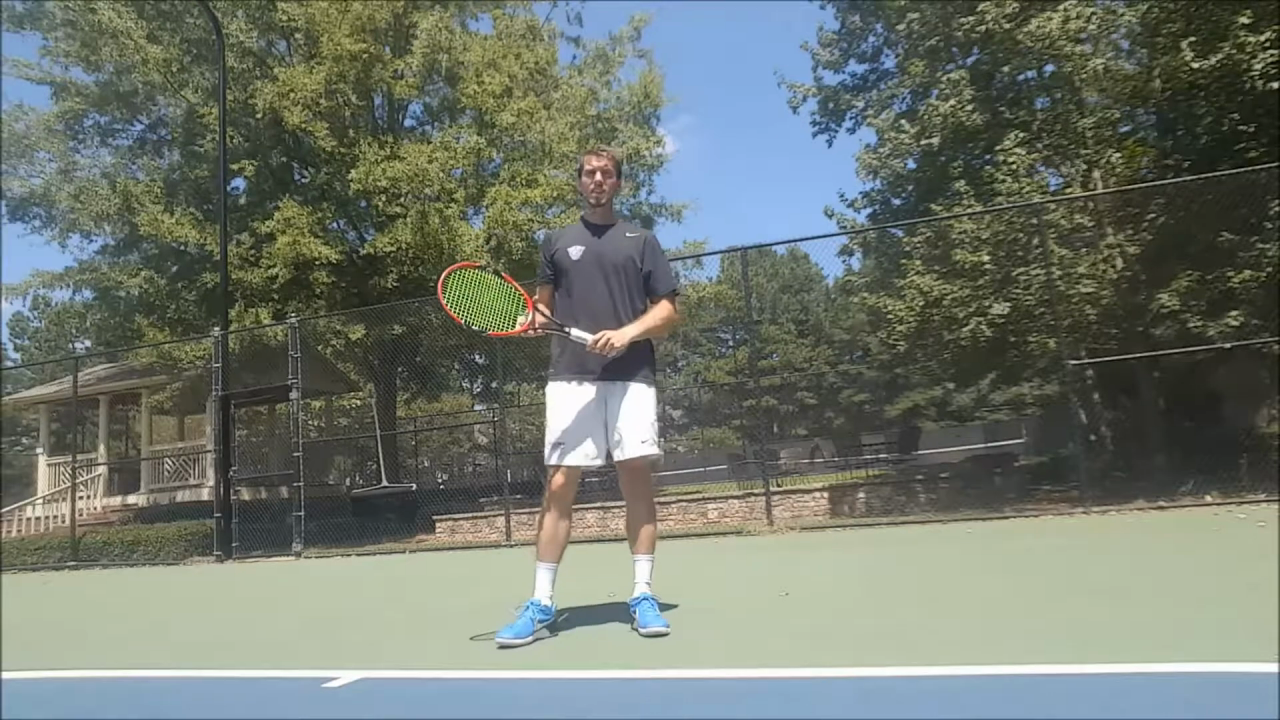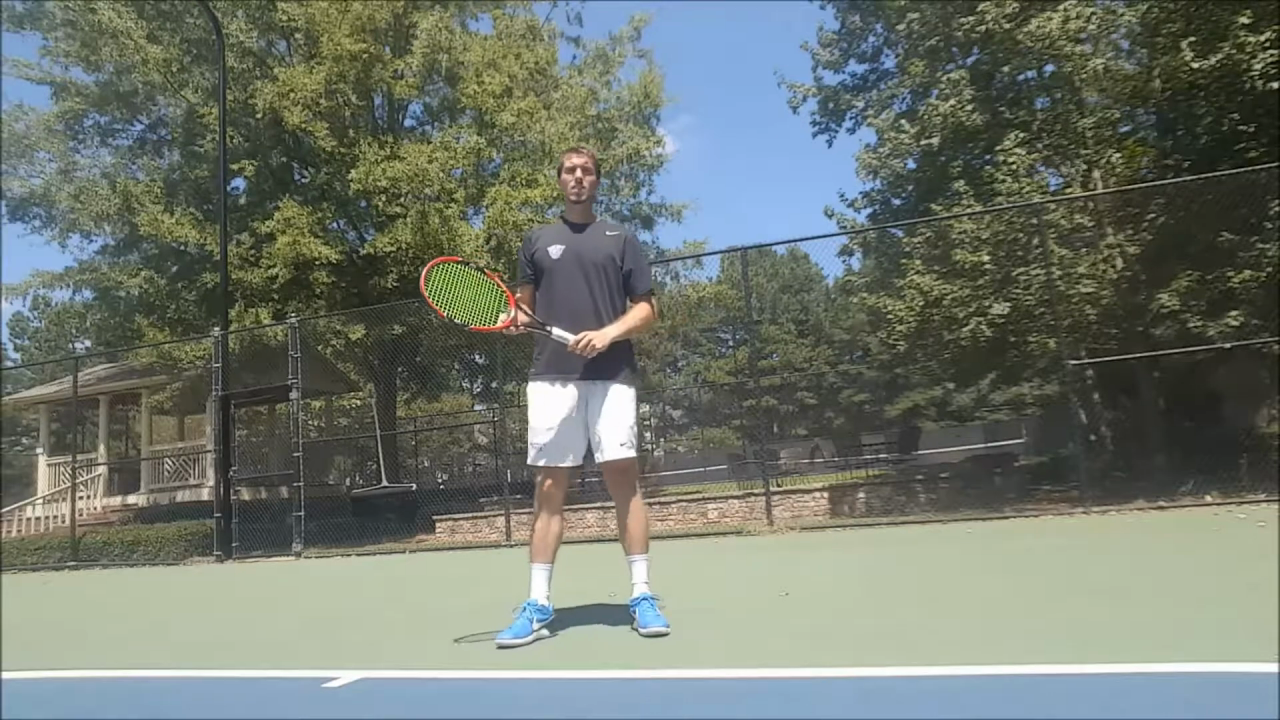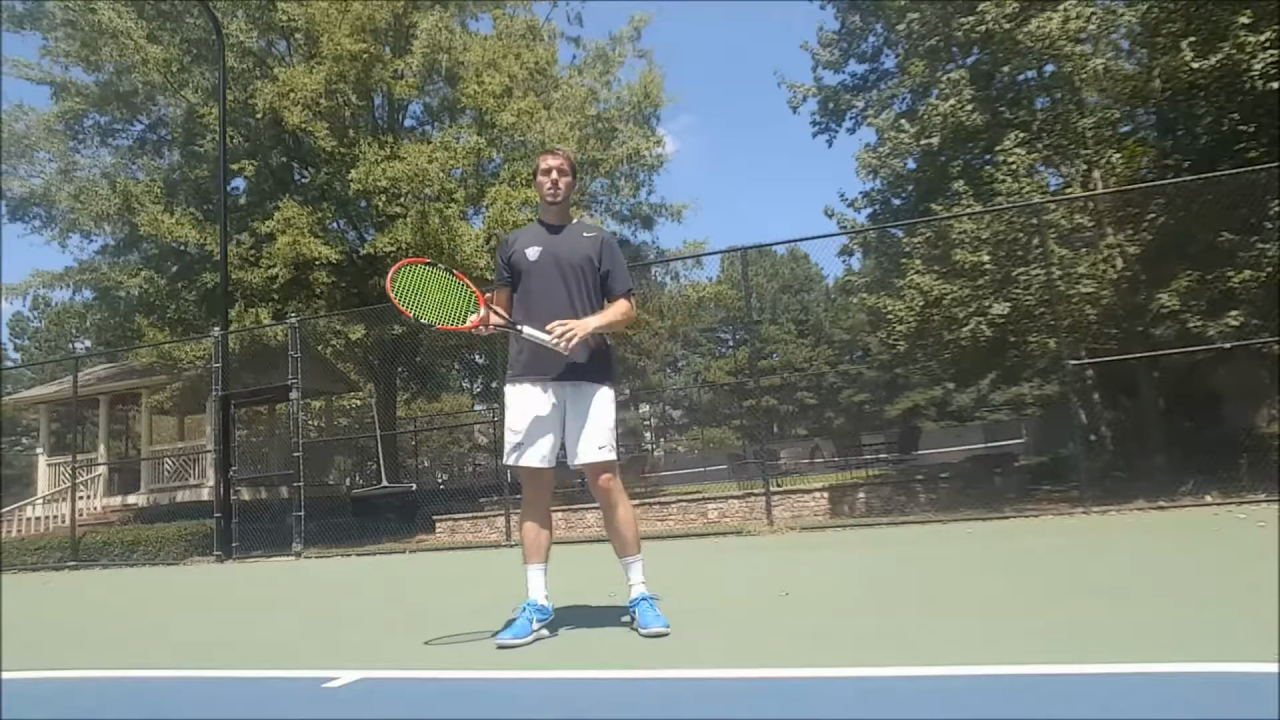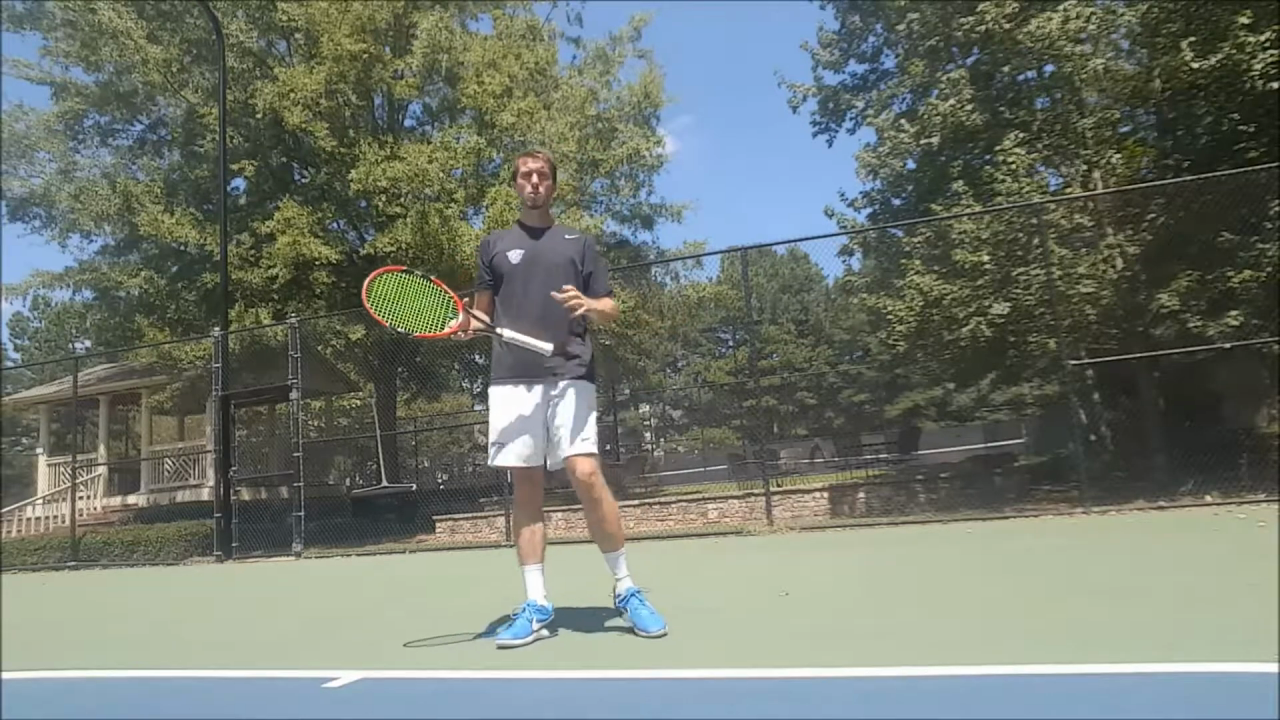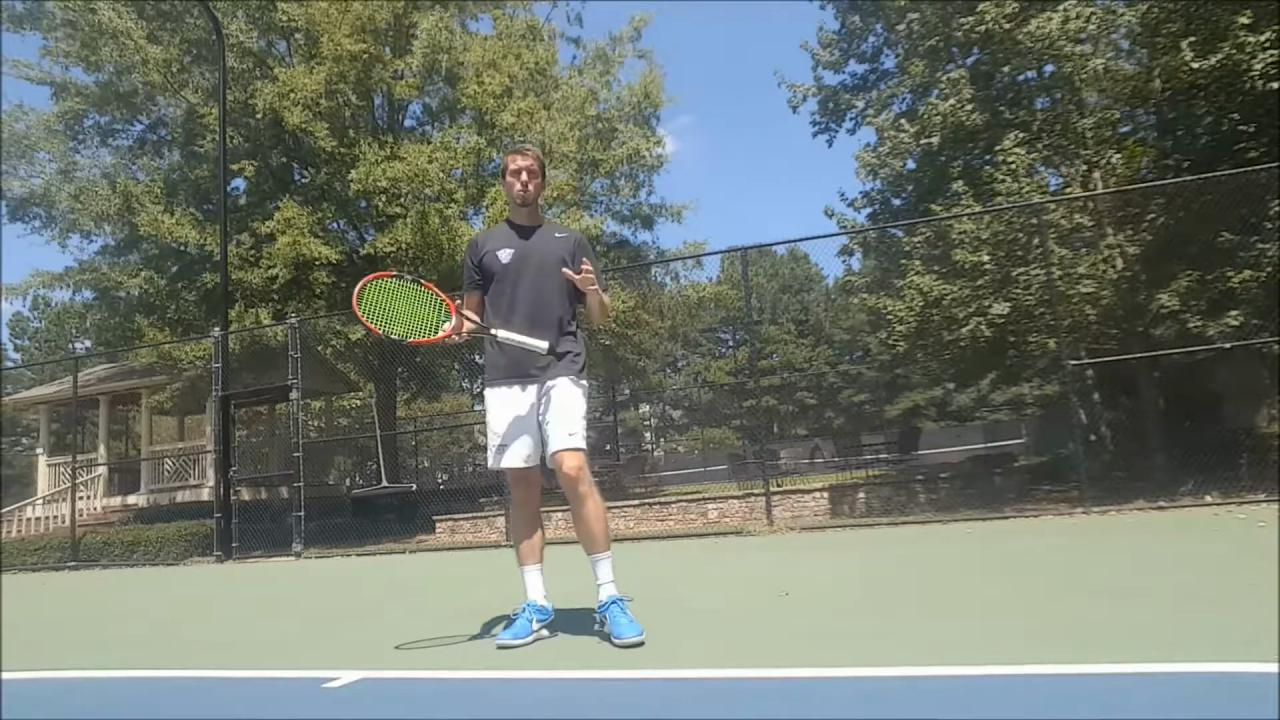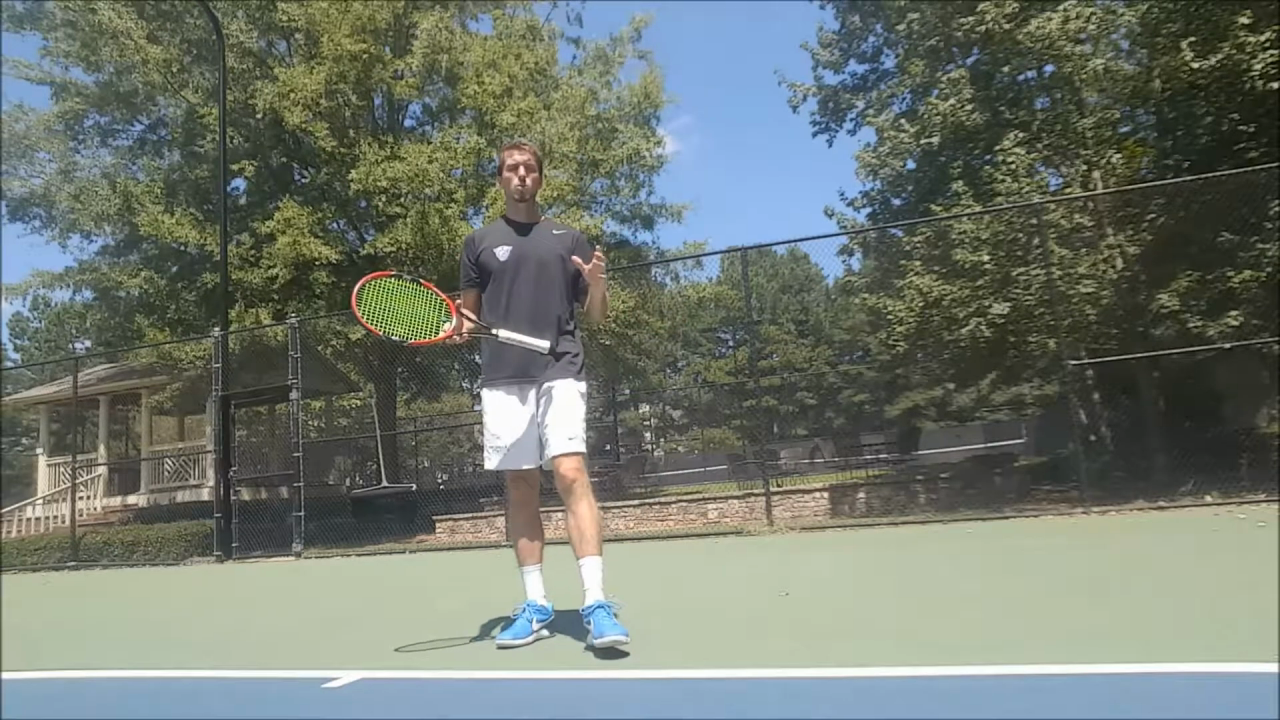
dt=0.2s
person 1, frame 1
left shoulder: (641, 241)
right shoulder: (556, 242)
left elbow: (667, 309)
right elbow: (544, 303)
left wrist: (626, 333)
right wrist: (533, 320)
left hip: (630, 376)
right hip: (570, 378)
left knee: (636, 479)
right knee: (559, 486)
left ankle: (643, 596)
right ankle: (540, 604)
person 1, frame 2
left shoulder: (622, 240)
right shoulder: (537, 240)
left elbow: (646, 310)
right elbow: (525, 303)
left wrist: (606, 335)
right wrist: (513, 318)
left hip: (611, 376)
right hip: (552, 378)
left knee: (623, 479)
right knee: (549, 486)
left ankle: (642, 595)
right ankle: (538, 605)
person 1, frame 3
left shoulder: (600, 241)
right shoulder: (514, 243)
left elbow: (625, 310)
right elbow: (502, 306)
left wrist: (589, 322)
right wrist: (488, 319)
left hip: (588, 377)
right hip: (528, 379)
left knee: (605, 481)
right knee: (535, 486)
left ankle: (640, 594)
right ankle: (537, 605)
person 1, frame 4
left shoulder: (580, 243)
right shoulder: (494, 245)
left elbow: (610, 313)
right elbow: (482, 311)
left wrist: (590, 306)
right wrist: (469, 323)
left hip: (570, 376)
right hip: (511, 379)
left knee: (586, 475)
right knee: (525, 485)
left ankle: (626, 590)
right ankle: (536, 605)
person 1, frame 5
left shoulder: (571, 241)
right shoulder: (483, 245)
left elbow: (599, 317)
right elbow: (472, 311)
left wrist: (595, 292)
right wrist: (461, 325)
left hip: (562, 373)
right hip: (505, 380)
left knee: (573, 471)
right knee: (522, 487)
left ankle: (608, 597)
right ankle: (536, 606)
person 1, frame 6
left shoulder: (569, 239)
right shoulder: (479, 242)
left elbow: (595, 315)
right elbow: (469, 310)
left wrist: (598, 287)
right wrist: (461, 326)
left hip: (561, 374)
right hip: (503, 381)
left knee: (572, 476)
right knee: (521, 487)
left ankle: (595, 605)
right ankle: (535, 606)
